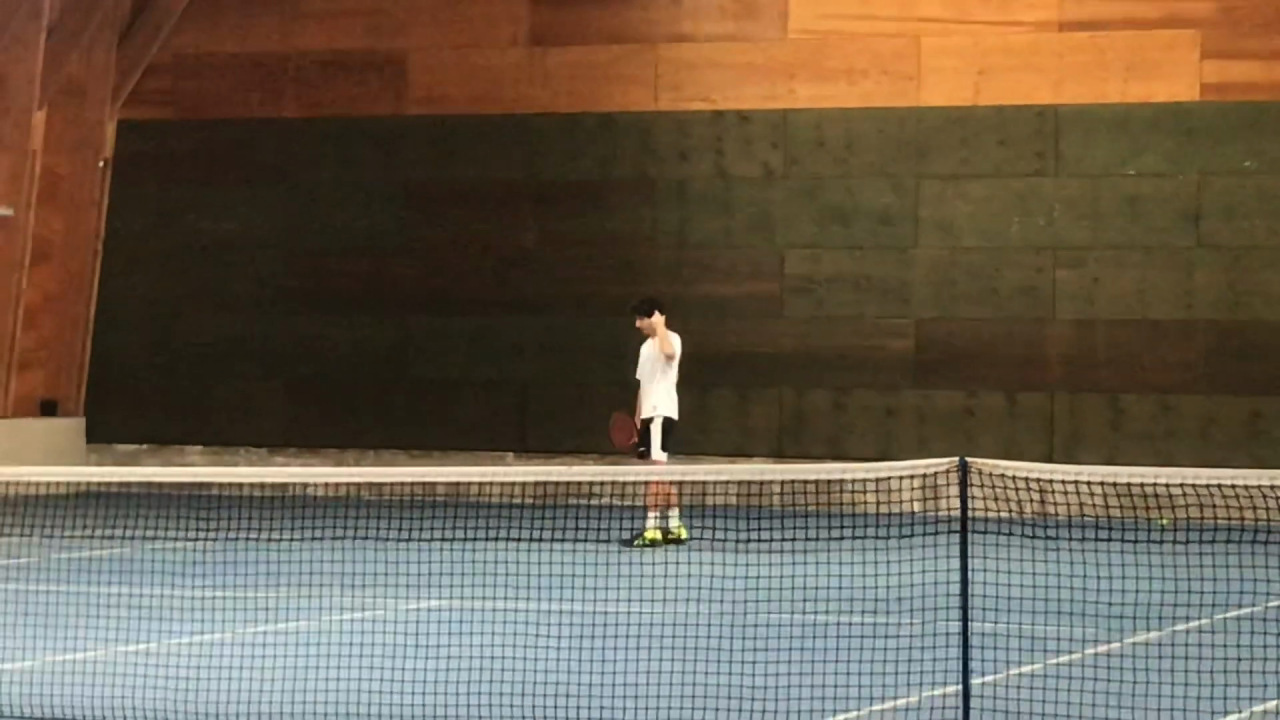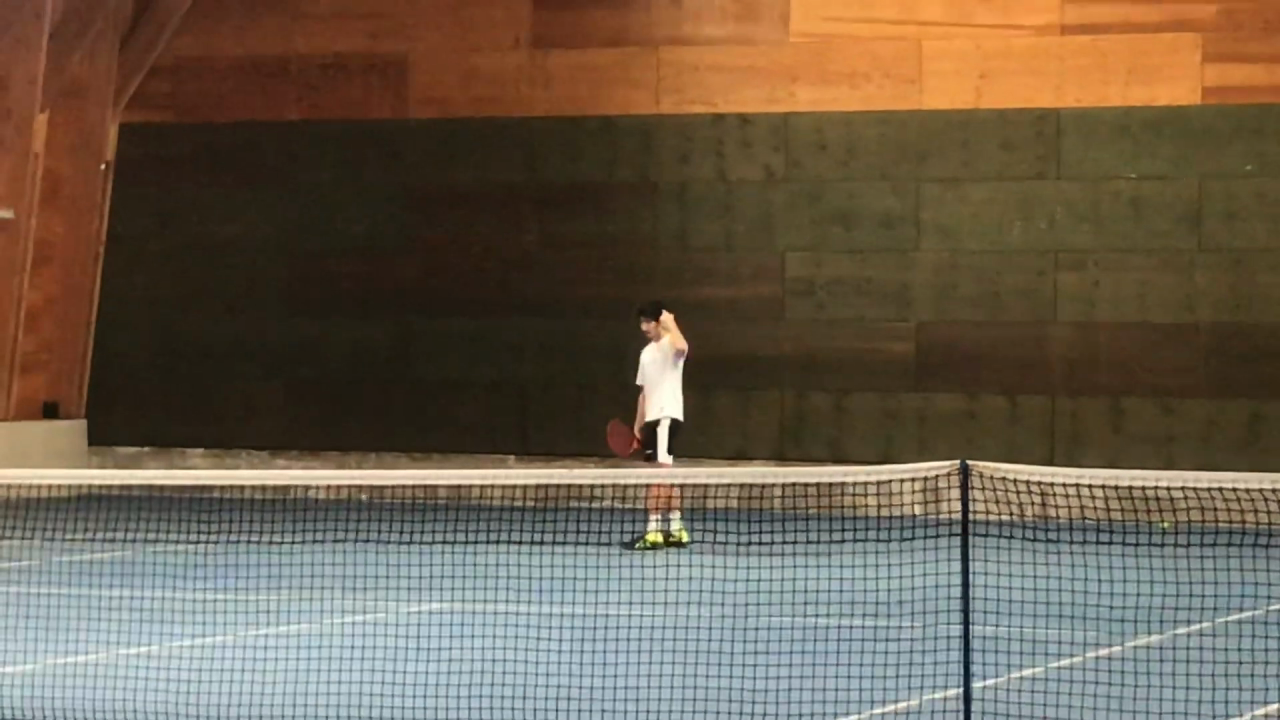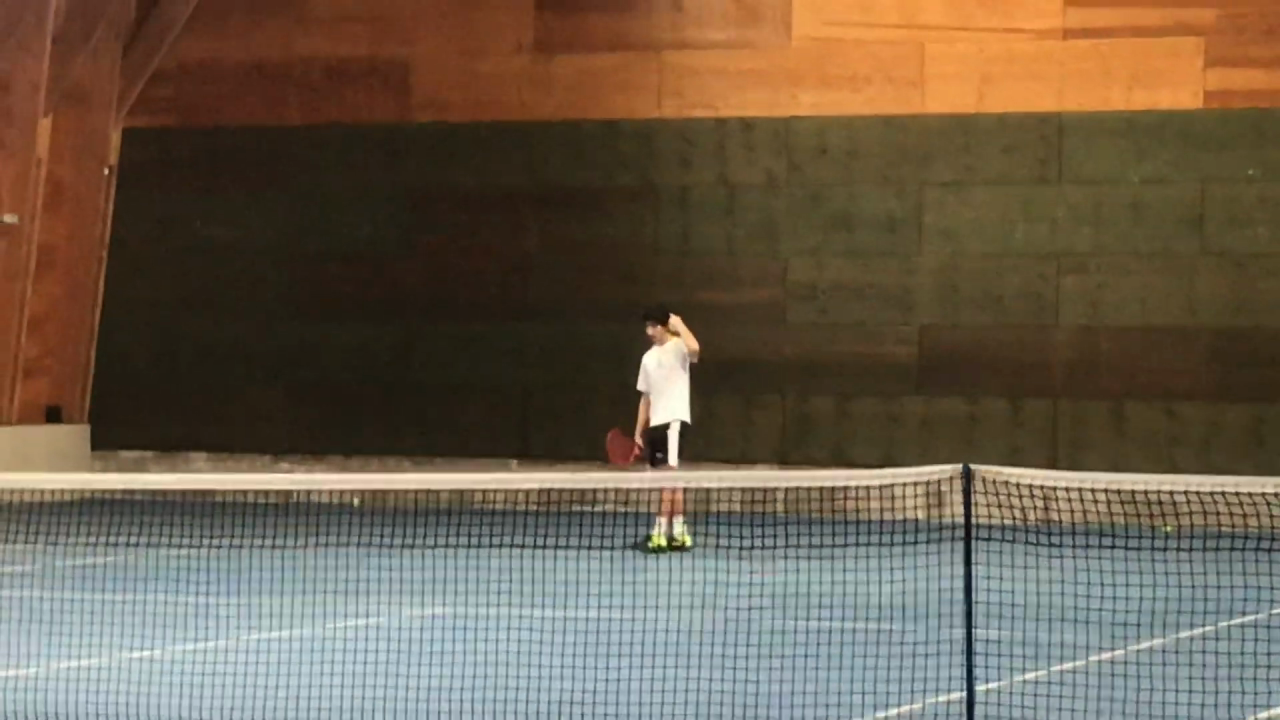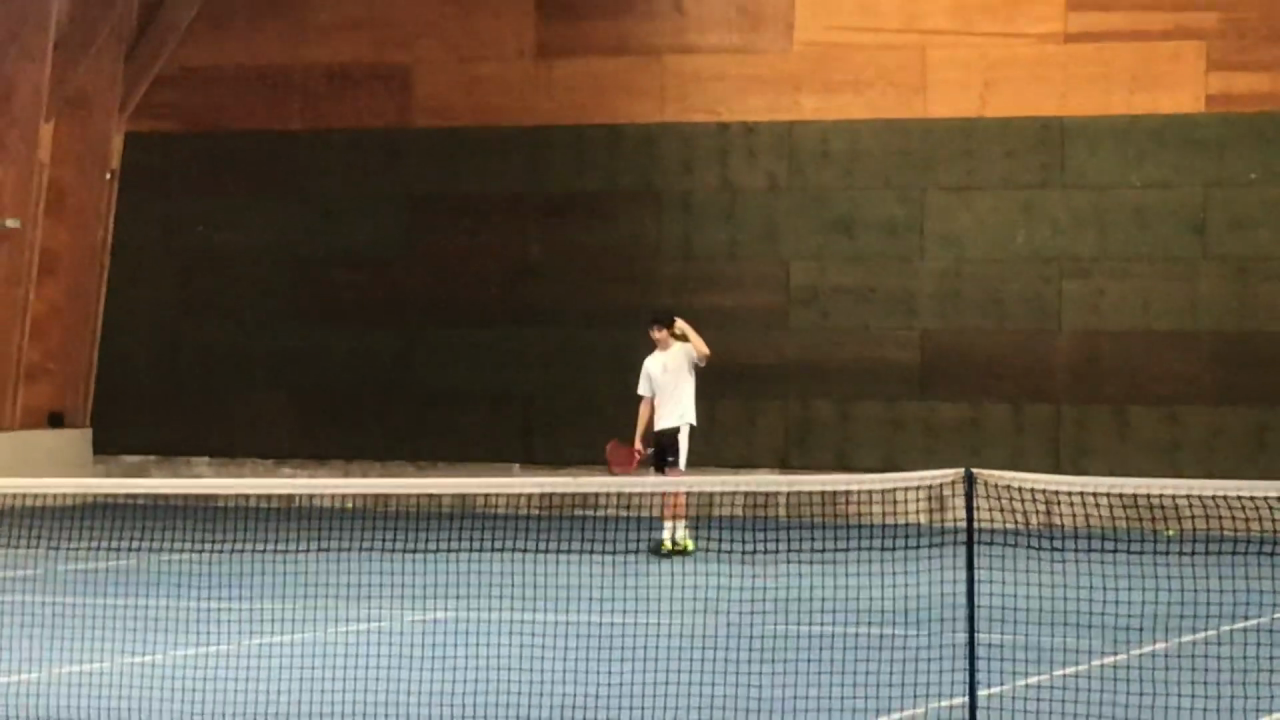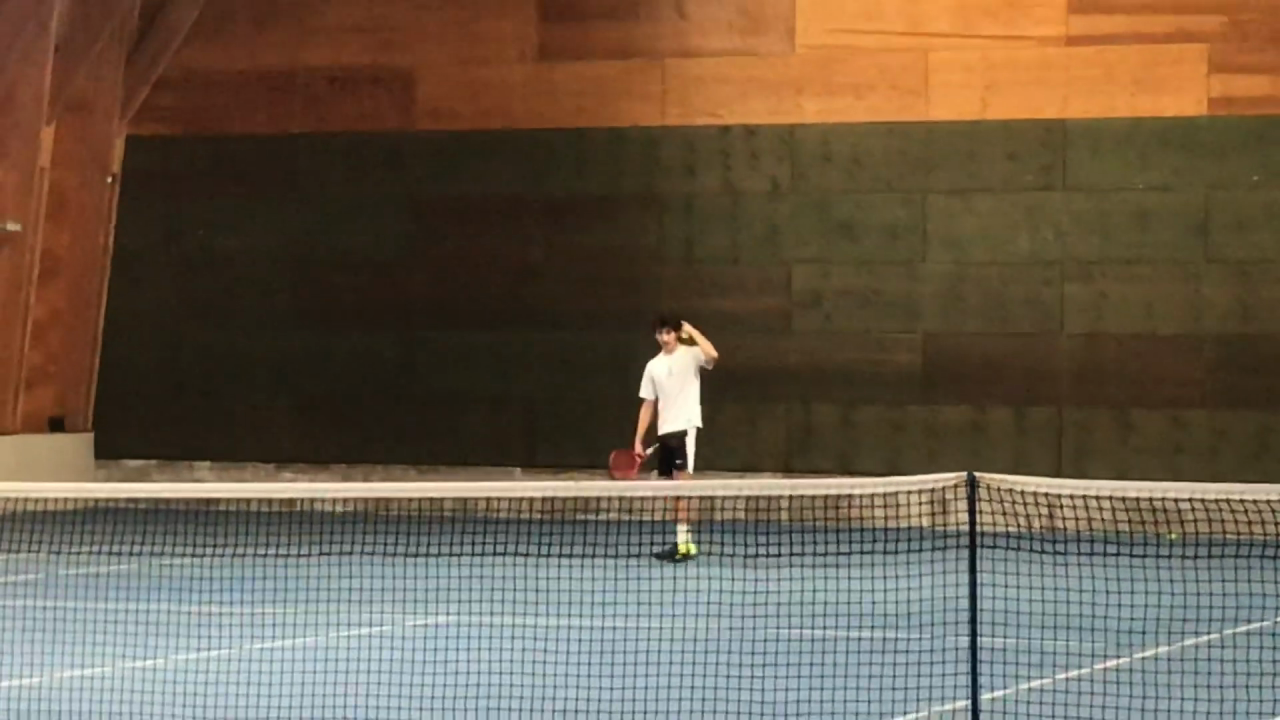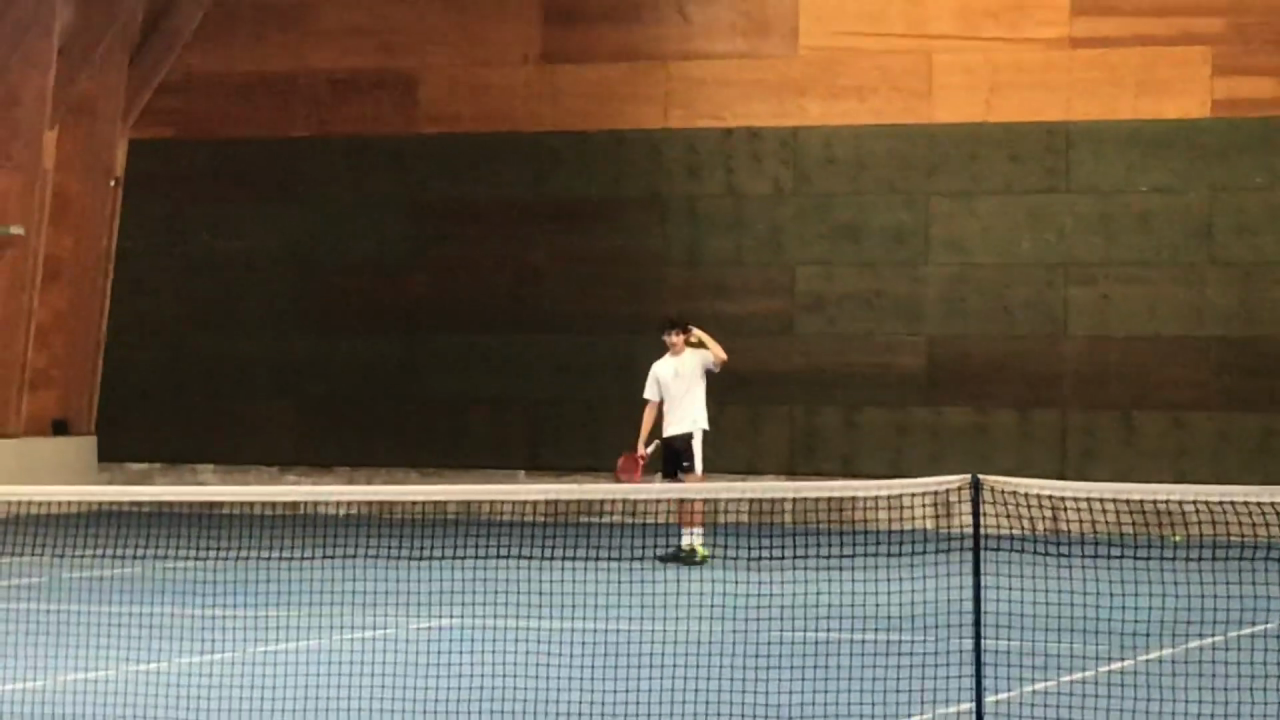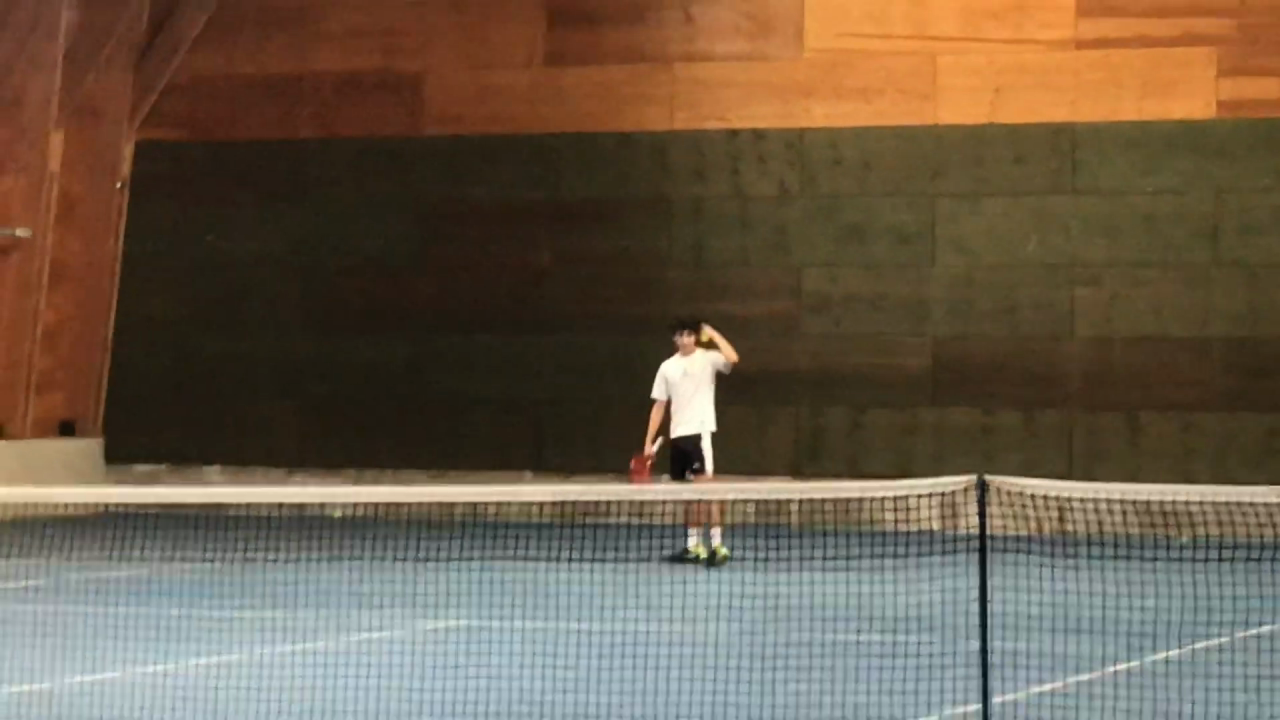
dt=0.1s
person 1, frame 1
left shoulder: (669, 339)
right shoulder: (646, 346)
left elbow: (669, 353)
left wrist: (659, 326)
right wrist: (637, 417)
left hip: (662, 414)
right hip: (649, 414)
left ankle: (652, 531)
right ankle: (675, 527)
person 1, frame 2
left shoulder: (672, 344)
right shoulder: (646, 351)
left elbow: (681, 348)
left wrist: (670, 323)
right wrist: (638, 424)
left hip: (667, 416)
right hip: (652, 418)
left ankle: (653, 533)
right ankle: (676, 530)
person 1, frame 3
left shoulder: (678, 347)
right shoulder: (648, 357)
left elbow: (694, 349)
left wrist: (678, 324)
right wrist: (639, 432)
left hip: (674, 420)
right hip: (656, 423)
left ankle: (658, 536)
right ankle: (679, 535)
person 1, frame 4
left shoulder: (684, 351)
right shoulder: (649, 362)
left elbow: (705, 353)
right elbow: (646, 402)
left wrist: (686, 328)
right wrist: (638, 437)
left hip: (680, 424)
right hip: (660, 427)
left knee: (674, 479)
left ankle: (667, 539)
right ankle: (681, 539)
person 1, frame 5
left shoulder: (690, 355)
right shoulder: (653, 365)
left elbow: (712, 355)
right elbow: (648, 405)
left wrist: (693, 332)
right wrist: (638, 440)
left hip: (686, 427)
right hip: (665, 432)
left knee: (683, 483)
left ankle: (684, 544)
right ankle: (681, 543)
person 1, frame 6
left shoulder: (697, 358)
right shoulder: (658, 367)
left elbow: (721, 358)
right elbow: (652, 406)
left wrist: (701, 335)
right wrist: (641, 441)
left hip: (692, 430)
right hip: (669, 434)
left knee: (692, 485)
left ankle: (698, 545)
right ankle: (685, 544)
person 1, frame 7
left shoulder: (708, 358)
right shoulder: (667, 367)
left elbow: (732, 359)
right elbow: (659, 406)
left wrist: (713, 335)
right wrist: (648, 441)
left hip: (700, 431)
right hip: (677, 435)
left ankle: (718, 545)
right ankle: (693, 546)
